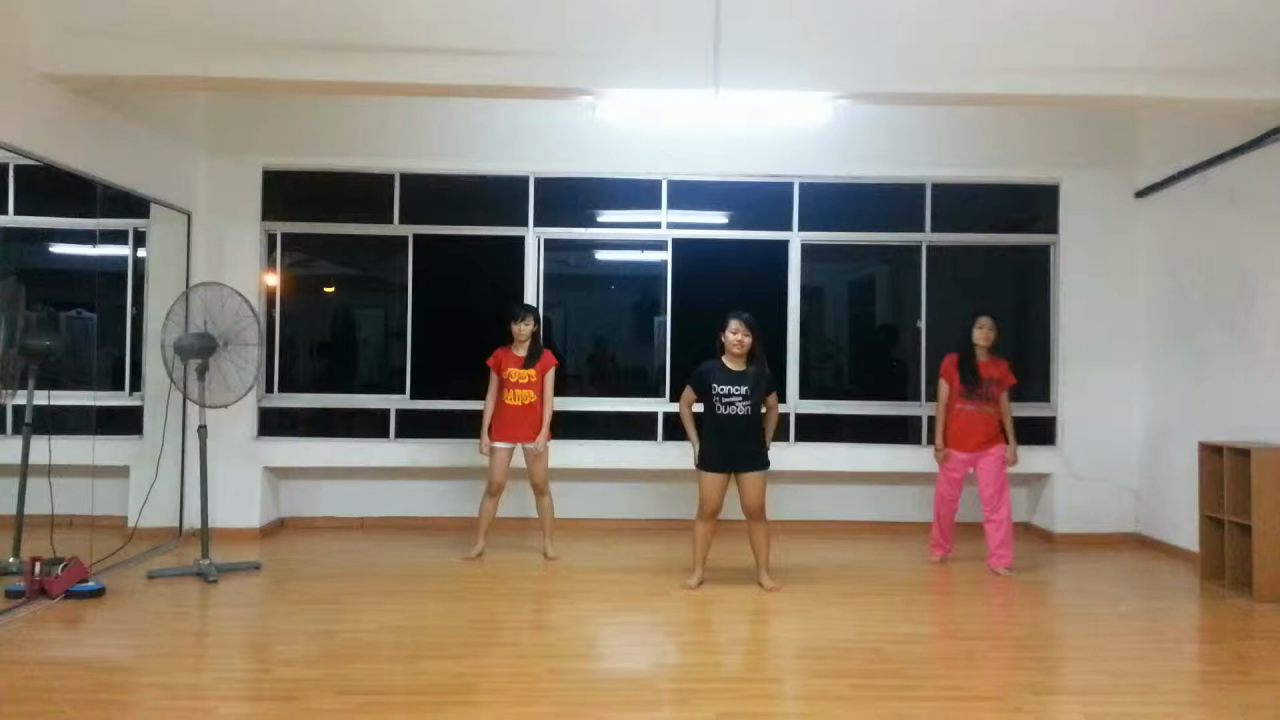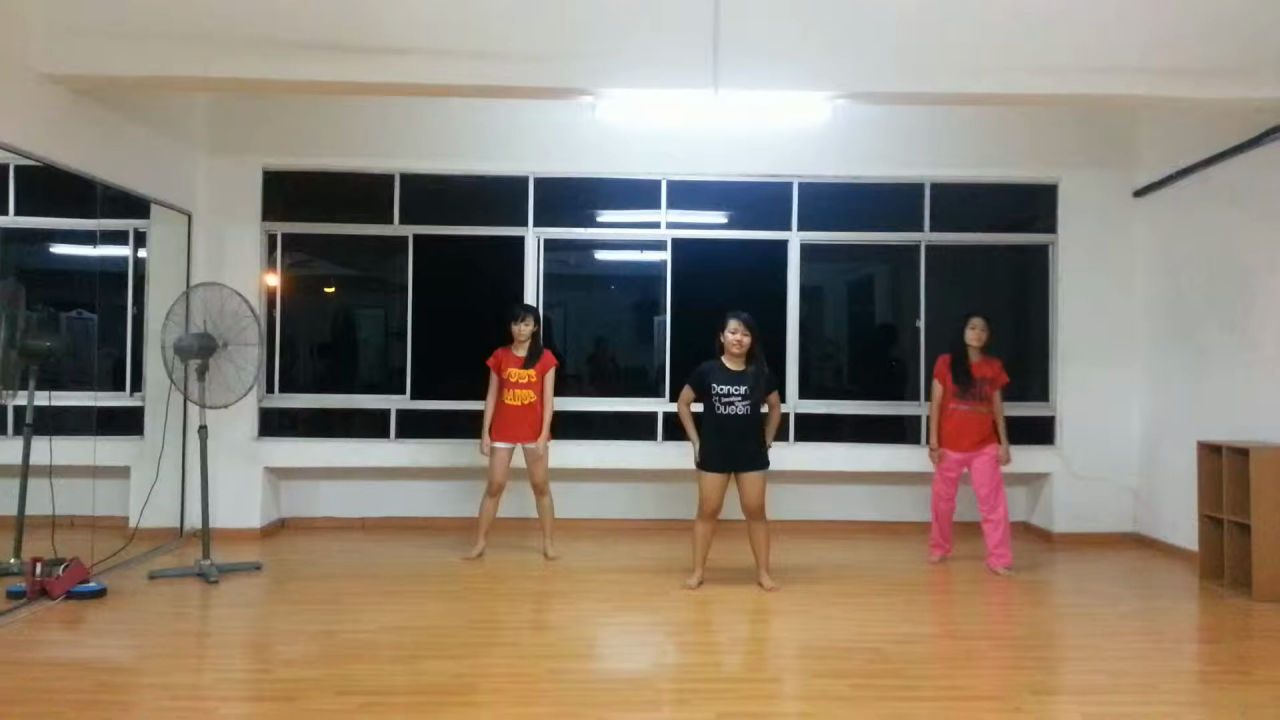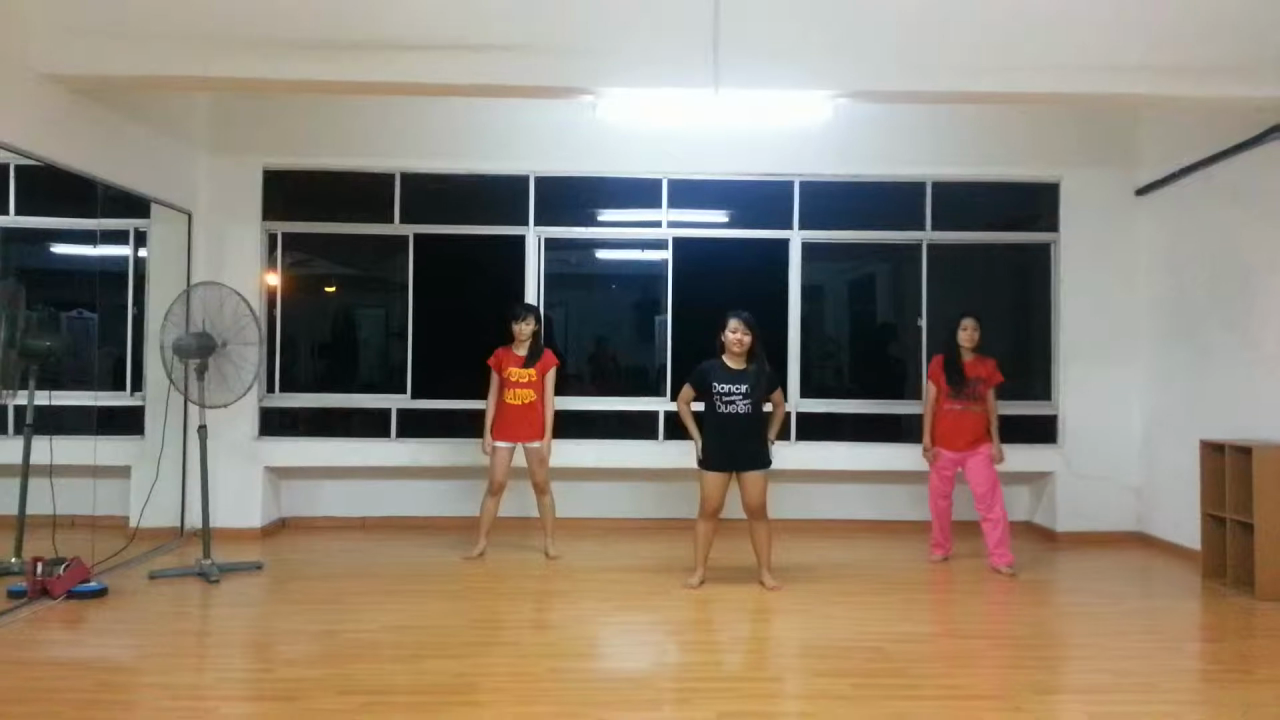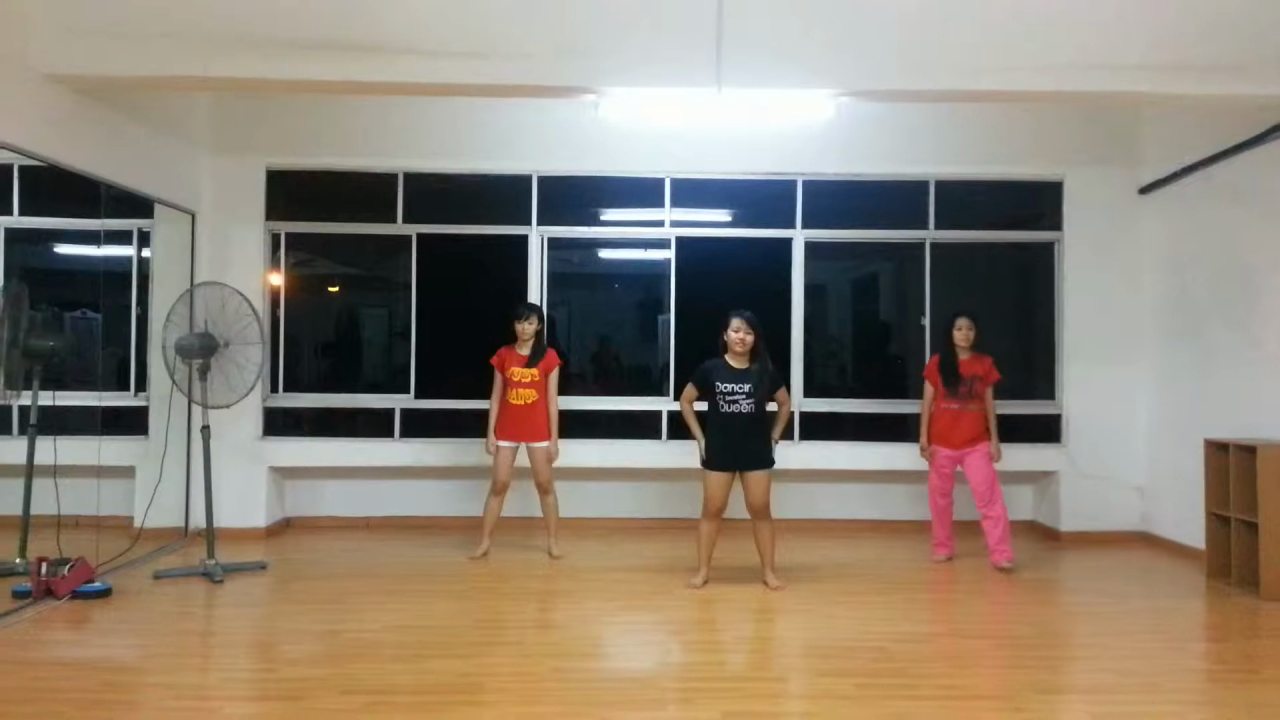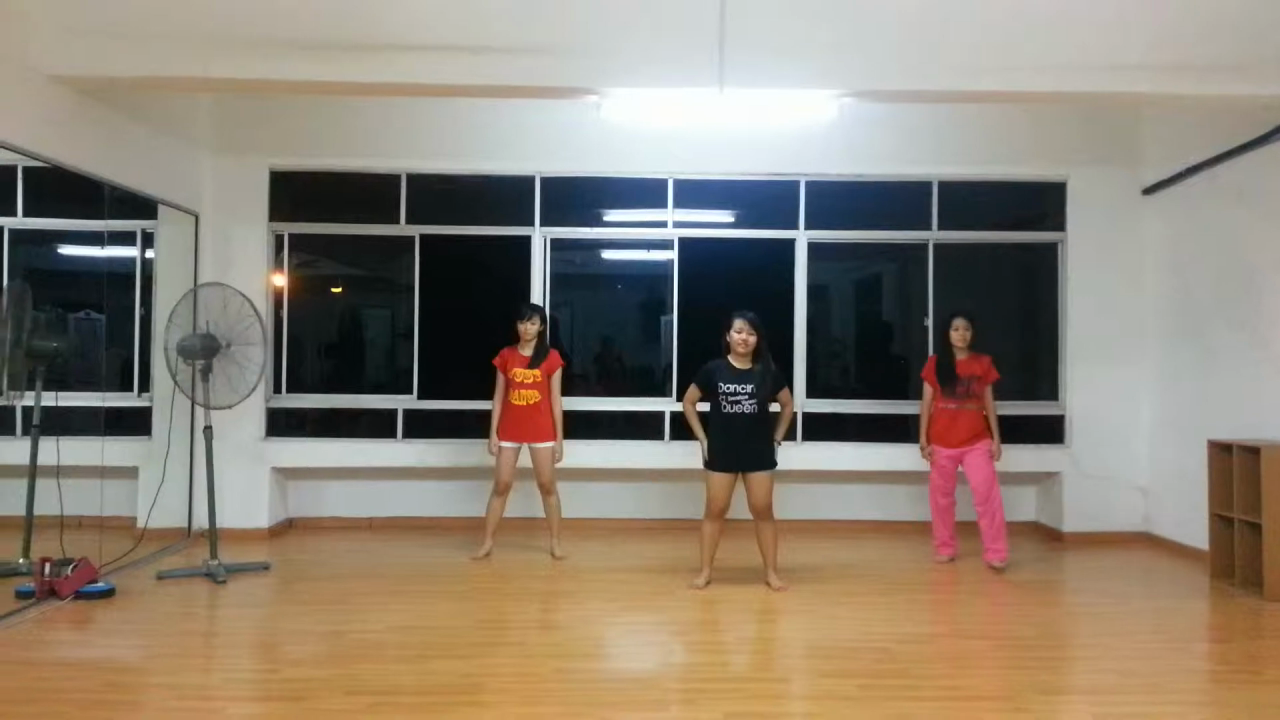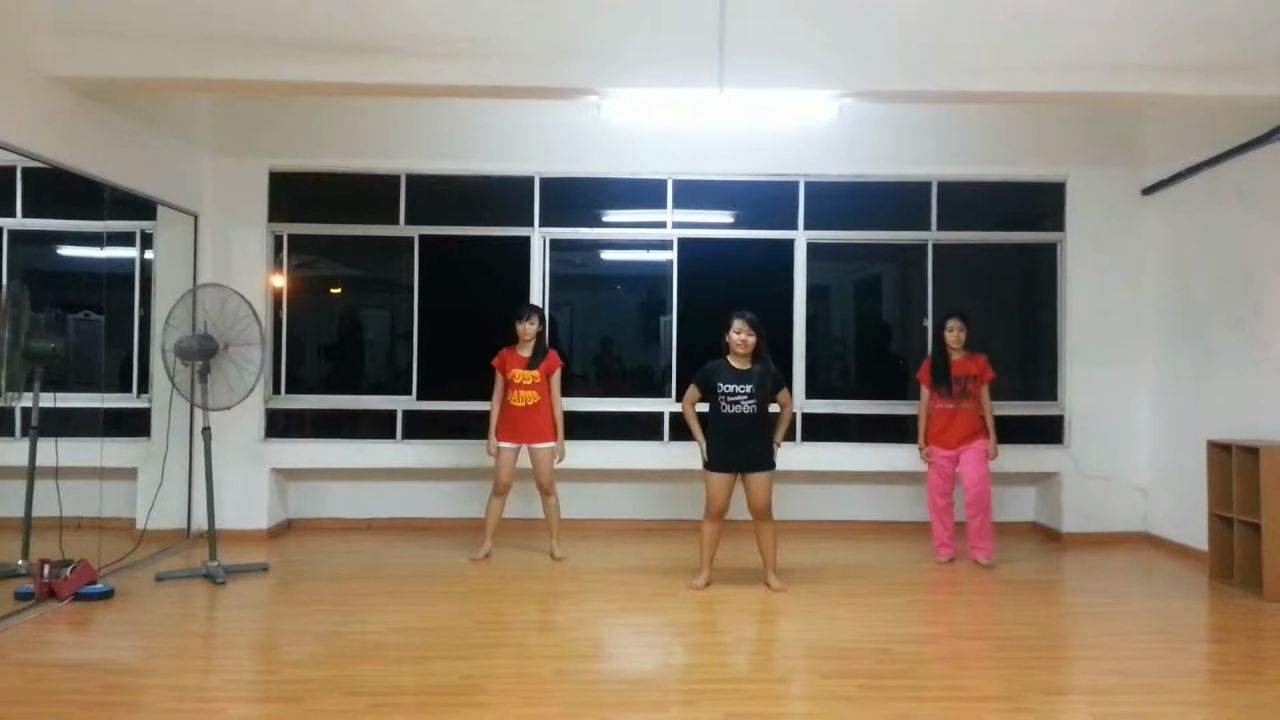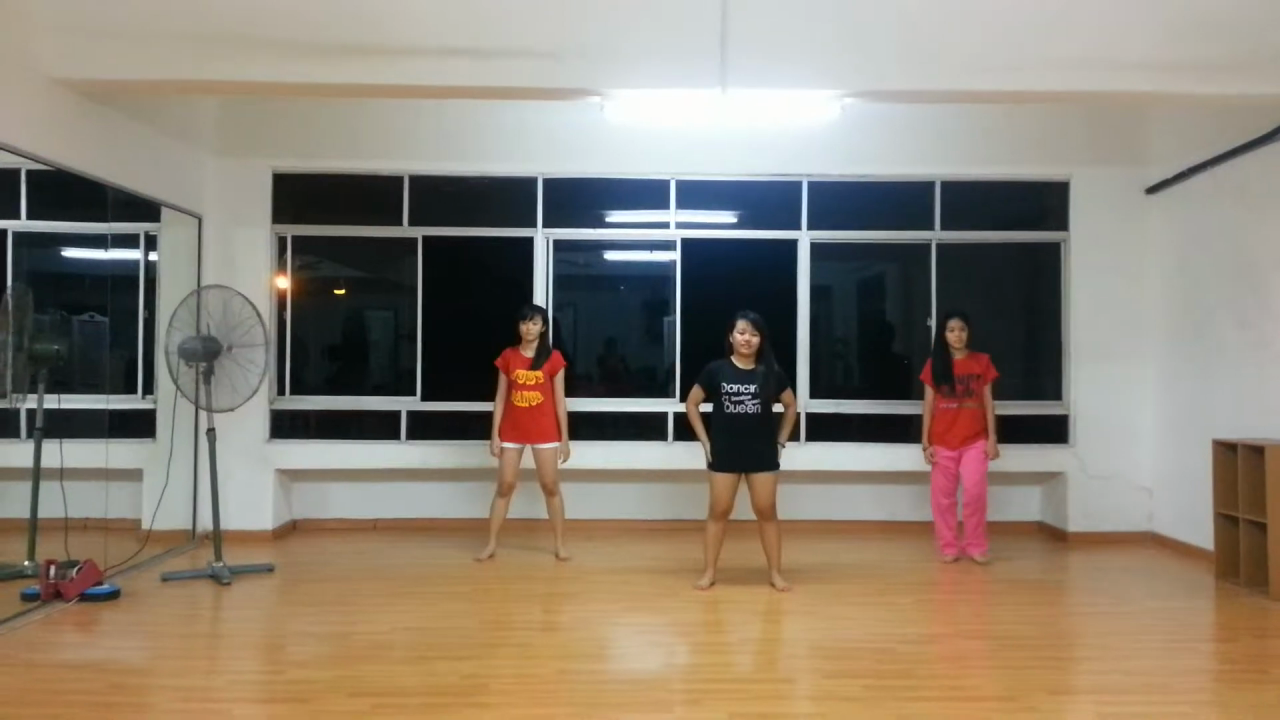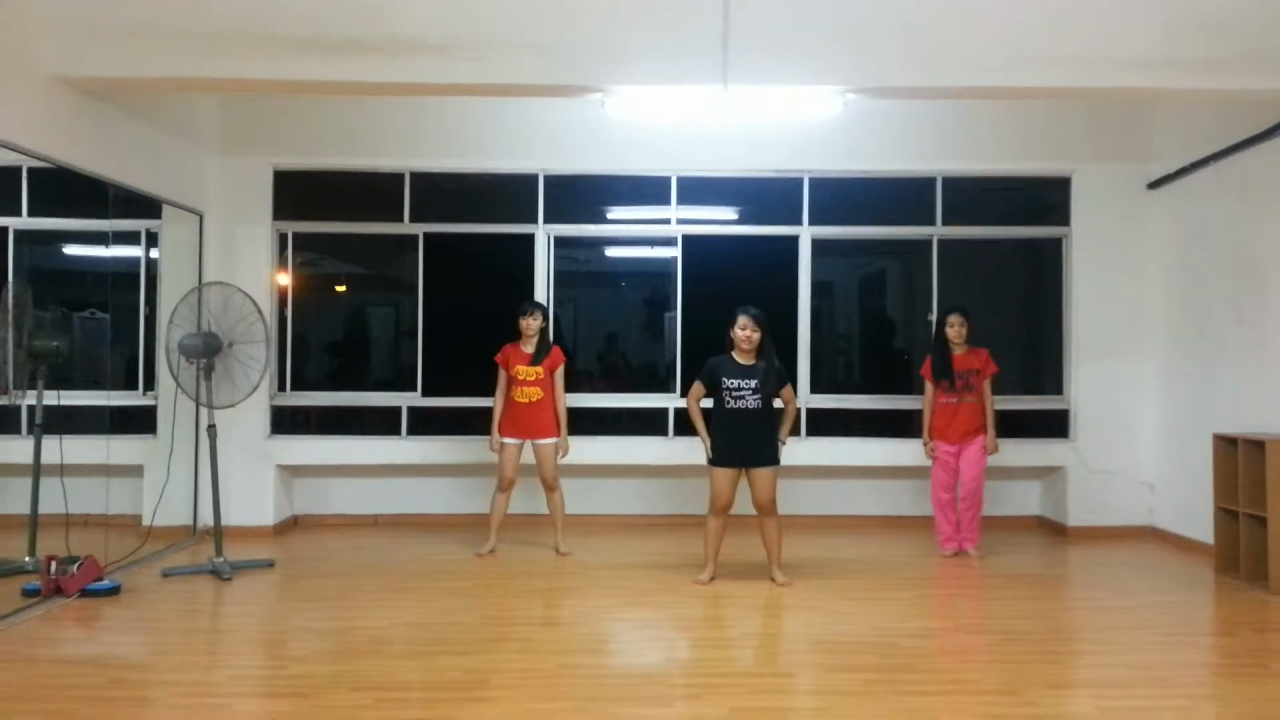
dt=0.1s
person 1, frame 1
left shoulder: (760, 373)
right shoulder: (707, 371)
left elbow: (772, 410)
right elbow: (685, 405)
left wrist: (765, 442)
right wrist: (696, 442)
left hip: (752, 454)
right hip: (714, 453)
left knee: (755, 512)
right knee: (708, 511)
left ankle: (763, 573)
right ankle: (698, 571)
person 1, frame 2
left shoulder: (760, 373)
right shoulder: (707, 371)
left elbow: (774, 408)
right elbow: (683, 403)
left wrist: (767, 441)
right wrist: (696, 441)
left hip: (751, 453)
right hip: (714, 452)
left knee: (755, 511)
right knee: (707, 511)
left ankle: (763, 572)
right ankle: (698, 571)
person 1, frame 3
left shoulder: (762, 372)
right shoulder: (708, 370)
left elbow: (779, 405)
right elbow: (683, 401)
left wrist: (770, 438)
right wrist: (697, 438)
left hip: (753, 453)
right hip: (715, 452)
left knee: (757, 511)
right knee: (709, 510)
left ankle: (765, 572)
right ankle: (699, 570)
person 1, frame 4
left shoulder: (765, 371)
right shoulder: (710, 369)
left elbow: (785, 404)
right elbow: (685, 401)
left wrist: (773, 437)
right wrist: (700, 438)
left hip: (756, 452)
right hip: (718, 451)
left knee: (760, 510)
right knee: (712, 510)
left ankle: (768, 571)
right ankle: (702, 570)
person 1, frame 5
left shoulder: (767, 372)
right shoulder: (713, 370)
left elbow: (788, 404)
right elbow: (688, 402)
left wrist: (776, 439)
right wrist: (703, 439)
left hip: (759, 453)
right hip: (721, 452)
left knee: (763, 511)
right knee: (715, 511)
left ankle: (771, 572)
right ankle: (705, 571)
person 1, frame 6
left shoulder: (767, 372)
right shoulder: (712, 370)
left elbow: (787, 405)
right elbow: (687, 403)
left wrist: (776, 441)
right wrist: (702, 440)
left hip: (758, 453)
right hip: (721, 453)
left knee: (762, 512)
right knee: (714, 511)
left ankle: (771, 573)
right ankle: (705, 572)
person 1, frame 7
left shoulder: (771, 372)
right shoulder: (716, 370)
left elbow: (791, 406)
right elbow: (691, 403)
left wrist: (780, 442)
right wrist: (705, 441)
left hip: (762, 454)
right hip: (724, 453)
left knee: (766, 512)
right knee: (719, 511)
left ankle: (775, 573)
right ankle: (709, 572)
person 1, frame 8
left shoulder: (771, 368)
right shoulder: (716, 366)
left elbow: (790, 403)
right elbow: (692, 399)
left wrist: (780, 439)
right wrist: (705, 438)
left hip: (762, 449)
right hip: (725, 448)
left knee: (767, 507)
right knee: (719, 506)
left ankle: (775, 568)
right ankle: (709, 567)
person 2, frame 1
left shoulder: (1001, 367)
right shoulder: (953, 362)
left elbow: (1004, 407)
right elbow: (942, 404)
left wrist: (1011, 443)
right wrist: (939, 442)
left hip: (991, 446)
right hip: (956, 445)
left knee: (996, 503)
right knee: (946, 499)
left ankle: (1000, 559)
right ankle: (940, 548)
person 2, frame 2
left shoulder: (994, 367)
right shoulder: (946, 363)
left elbow: (997, 407)
right elbow: (935, 404)
left wrist: (1004, 442)
right wrist: (934, 442)
left hip: (984, 446)
right hip: (951, 444)
left knee: (992, 502)
right knee: (942, 499)
left ankle: (999, 559)
right ankle: (939, 548)
person 2, frame 3
left shoulder: (988, 366)
right shoulder: (940, 363)
left elbow: (991, 406)
right elbow: (930, 403)
left wrist: (996, 441)
right wrist: (927, 441)
left hip: (978, 445)
right hip: (944, 444)
left knee: (989, 499)
right knee: (940, 498)
left ankle: (1000, 557)
right ankle: (940, 547)
person 2, frame 4
left shoulder: (985, 364)
right shoulder: (937, 363)
left elbow: (989, 403)
right elbow: (927, 403)
left wrist: (994, 439)
right wrist: (924, 440)
left hip: (976, 443)
right hip: (942, 442)
left knee: (989, 496)
right knee: (940, 496)
left ankle: (1001, 554)
right ankle: (942, 547)
person 2, frame 5
left shoulder: (983, 363)
right shoulder: (935, 363)
left elbow: (989, 403)
right elbow: (927, 404)
left wrist: (996, 438)
right wrist: (924, 440)
left hip: (976, 441)
right hip: (942, 442)
left knee: (987, 493)
right knee: (942, 496)
left ankle: (995, 552)
right ankle: (945, 548)
person 2, frame 6
left shoulder: (979, 362)
right shoulder: (931, 365)
left elbow: (985, 402)
right elbow: (924, 405)
left wrist: (992, 437)
right wrist: (922, 441)
left hip: (973, 441)
right hip: (939, 442)
left knee: (978, 492)
right knee: (940, 497)
left ankle: (980, 549)
right ankle: (944, 548)
person 2, frame 7
left shoulder: (982, 362)
right shoulder: (934, 364)
left elbow: (988, 402)
right elbow: (929, 405)
left wrist: (992, 437)
right wrist: (925, 442)
left hip: (975, 441)
right hip: (942, 442)
left knee: (974, 493)
right knee: (943, 496)
left ankle: (975, 546)
right ankle: (949, 547)
person 2, frame 8
left shoulder: (981, 357)
right shoulder: (934, 360)
left elbow: (987, 397)
right elbow: (929, 400)
left wrist: (991, 432)
right wrist: (926, 436)
left hip: (974, 436)
right hip: (943, 437)
left knee: (971, 488)
right knee: (943, 491)
left ankle: (969, 540)
right ankle: (949, 542)
person 3, frame 1
left shoulder: (545, 358)
right shoulder: (500, 356)
left elbow: (548, 399)
right elbow: (491, 396)
left wrist: (543, 434)
right wrist: (484, 432)
left hip: (533, 431)
right hip: (503, 431)
left knee: (541, 486)
right knee: (494, 486)
left ankle: (548, 542)
right ankle: (480, 542)
person 3, frame 2
left shoulder: (545, 358)
right shoulder: (500, 356)
left elbow: (548, 400)
right elbow: (492, 396)
left wrist: (543, 435)
right wrist: (485, 432)
left hip: (533, 432)
right hip: (503, 431)
left knee: (541, 486)
right knee: (495, 486)
left ankle: (548, 542)
right ankle: (480, 542)
person 3, frame 3
left shoulder: (546, 357)
right shoulder: (500, 355)
left elbow: (548, 399)
right elbow: (492, 396)
left wrist: (547, 437)
right wrist: (486, 432)
left hip: (534, 431)
right hip: (504, 430)
left knee: (542, 486)
right knee: (495, 485)
left ankle: (549, 542)
right ankle: (481, 541)
person 3, frame 4
left shoulder: (549, 357)
right shoulder: (503, 355)
left elbow: (552, 399)
right elbow: (496, 396)
left wrist: (554, 437)
right wrist: (490, 432)
left hip: (538, 431)
right hip: (507, 430)
left knee: (545, 485)
right knee: (499, 485)
left ankle: (552, 541)
right ankle: (485, 541)
person 3, frame 5
left shoulder: (551, 357)
right shoulder: (506, 355)
left elbow: (556, 400)
right elbow: (498, 397)
left wrist: (559, 438)
right wrist: (493, 433)
left hip: (541, 432)
right hip: (509, 430)
left knee: (547, 486)
right knee: (501, 485)
left ankle: (555, 542)
right ankle: (487, 542)
person 3, frame 6
left shoulder: (550, 357)
right shoulder: (505, 356)
left elbow: (556, 400)
right elbow: (497, 397)
left wrist: (560, 438)
right wrist: (491, 434)
left hip: (540, 432)
right hip: (508, 431)
left knee: (546, 487)
right knee: (500, 486)
left ankle: (555, 543)
right ankle: (487, 543)
person 3, frame 7
left shoulder: (553, 358)
right shoulder: (508, 356)
left elbow: (559, 400)
right elbow: (500, 397)
left wrist: (564, 438)
right wrist: (495, 434)
left hip: (544, 432)
right hip: (512, 432)
left knee: (551, 487)
right knee: (505, 486)
left ankle: (559, 543)
right ankle: (491, 543)
person 3, frame 8
left shoulder: (553, 354)
right shoulder: (508, 352)
left elbow: (559, 395)
right elbow: (500, 393)
left wrist: (563, 434)
right wrist: (494, 429)
left hip: (544, 427)
right hip: (512, 427)
left knee: (551, 482)
right knee: (505, 481)
left ankle: (559, 538)
right ankle: (492, 538)
